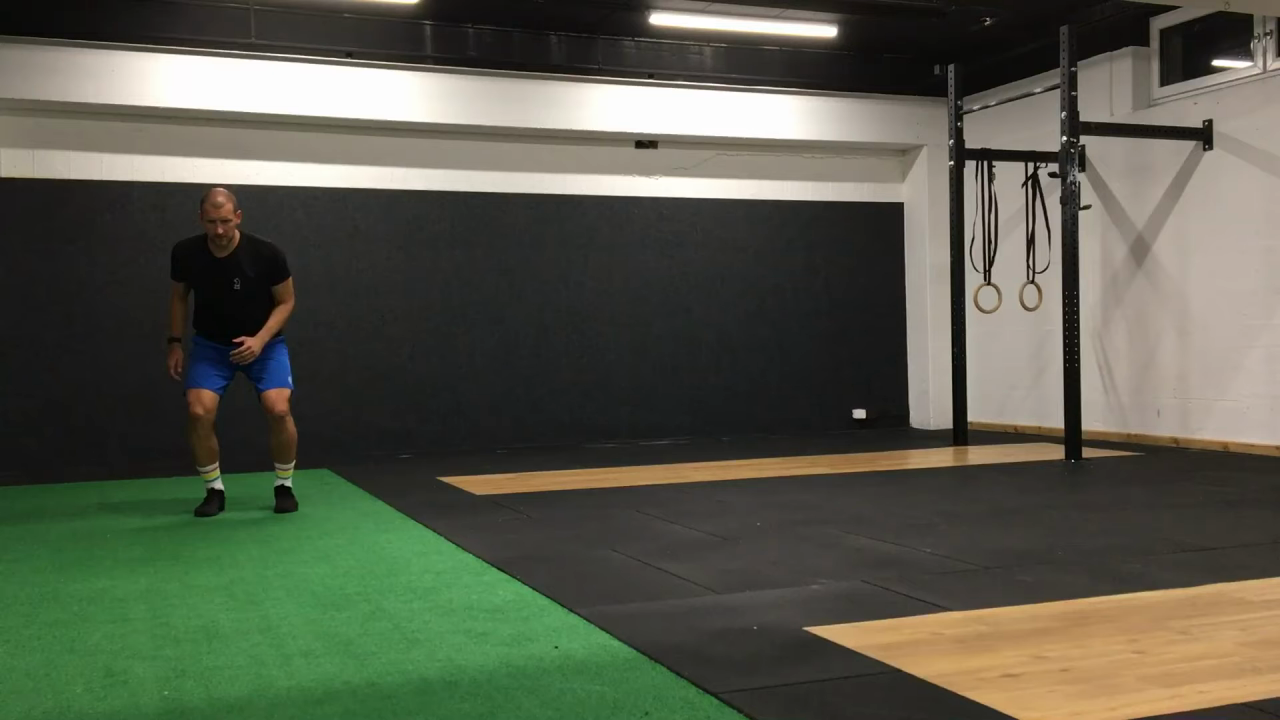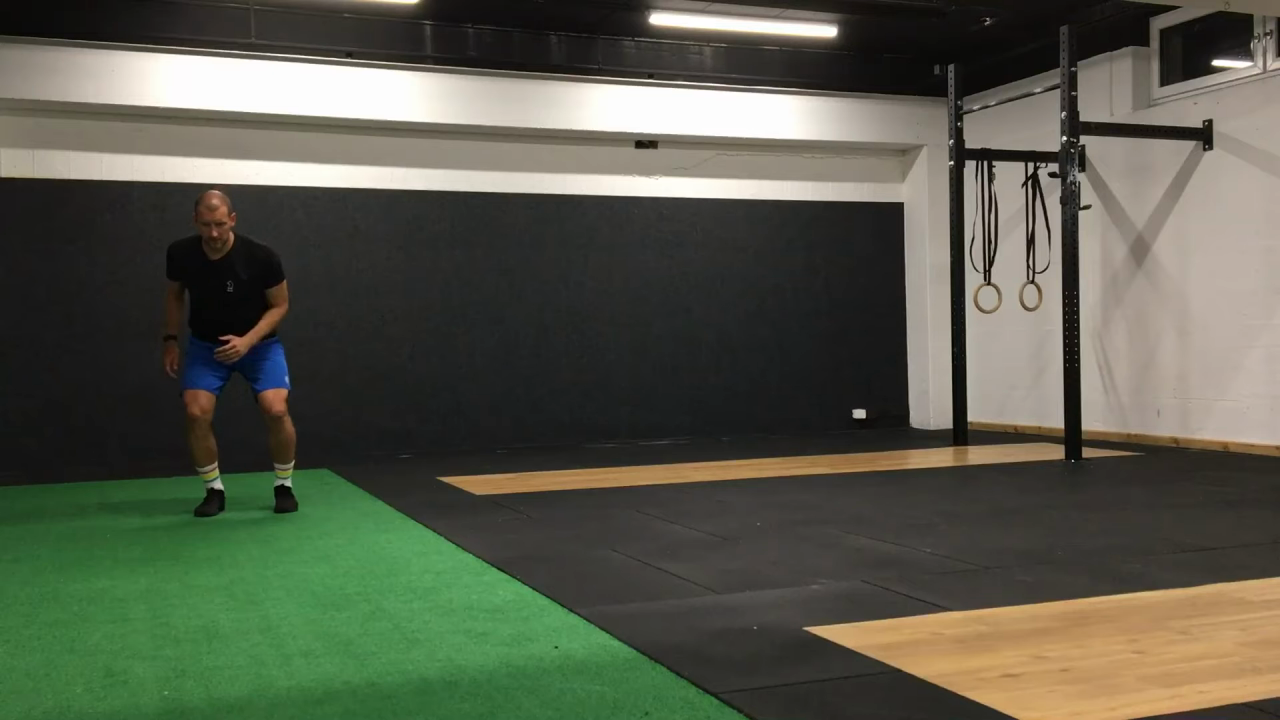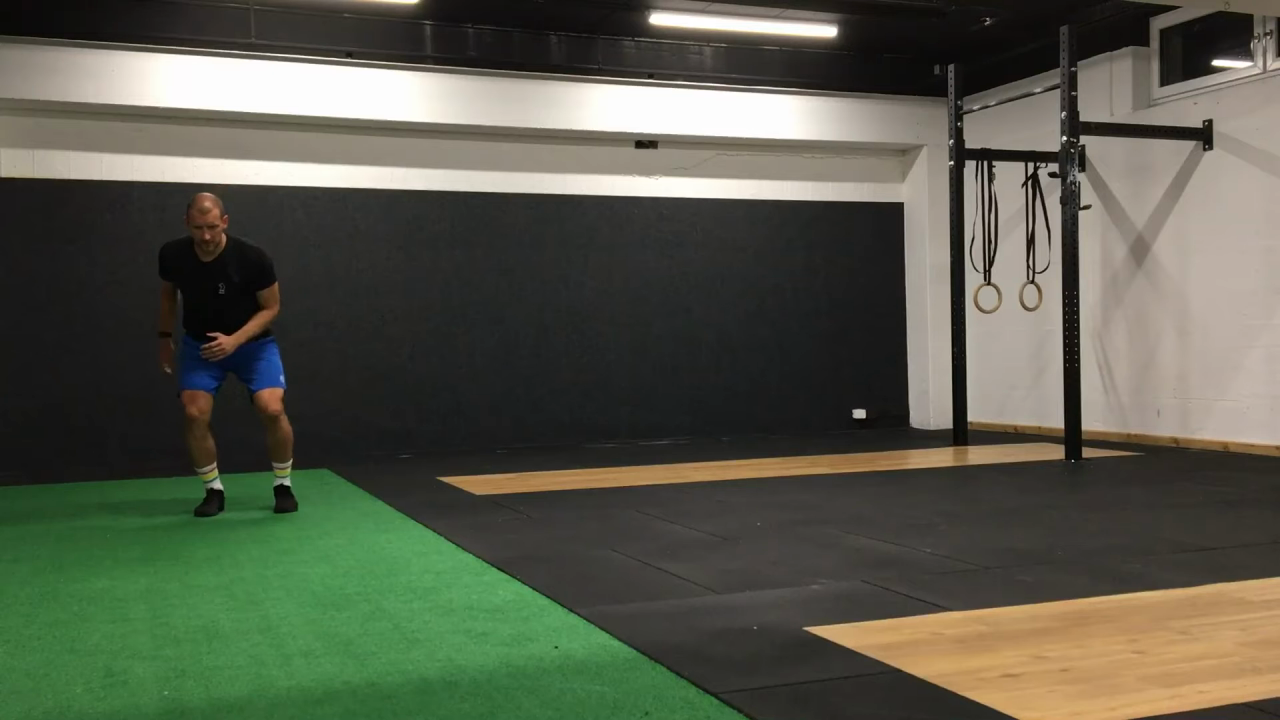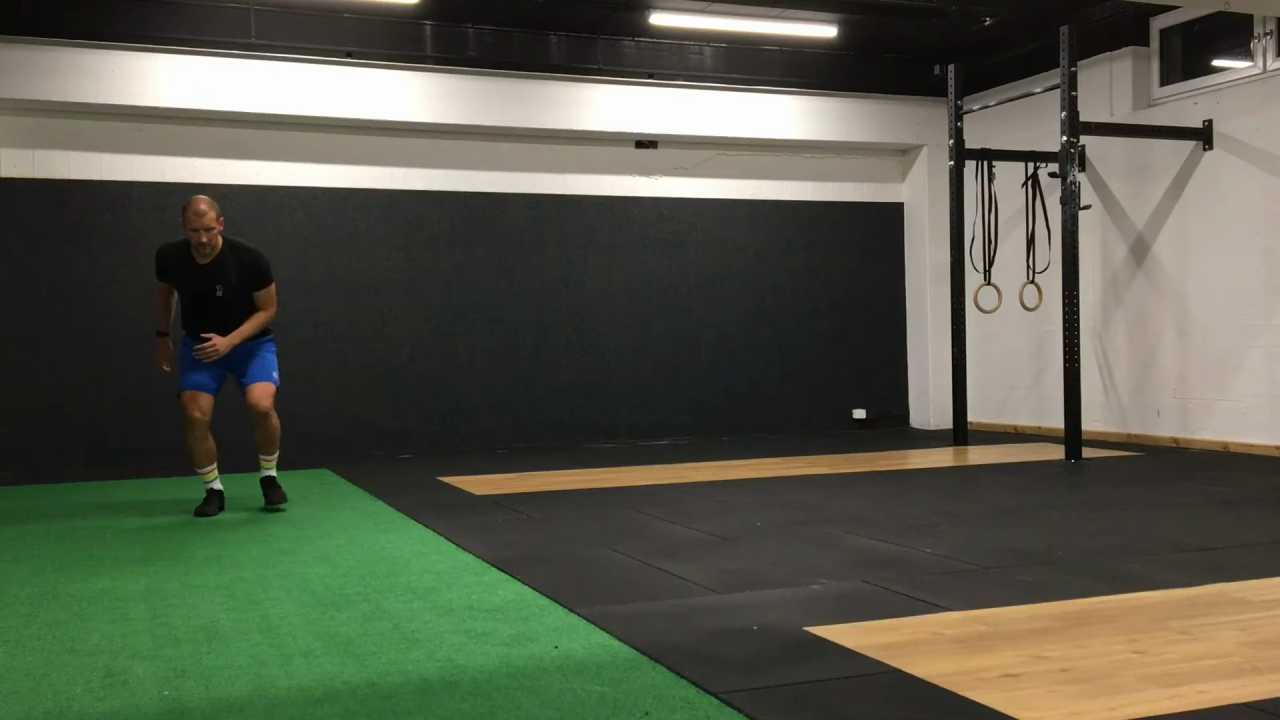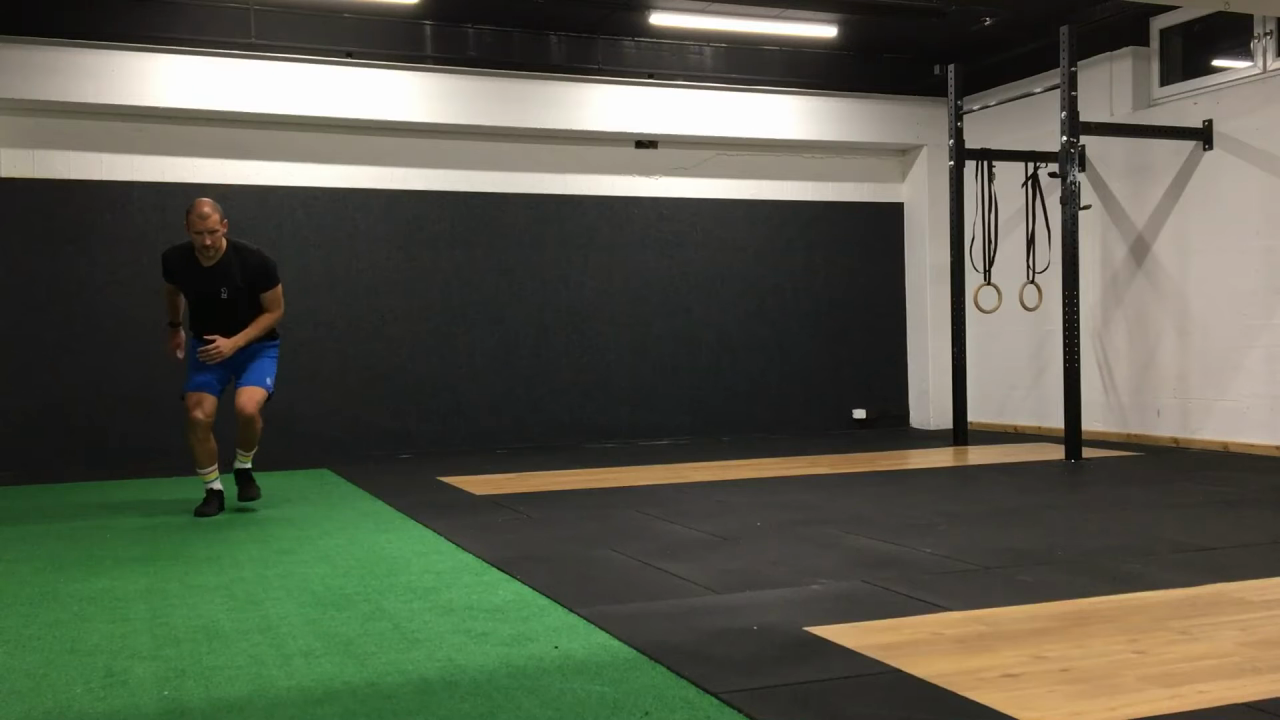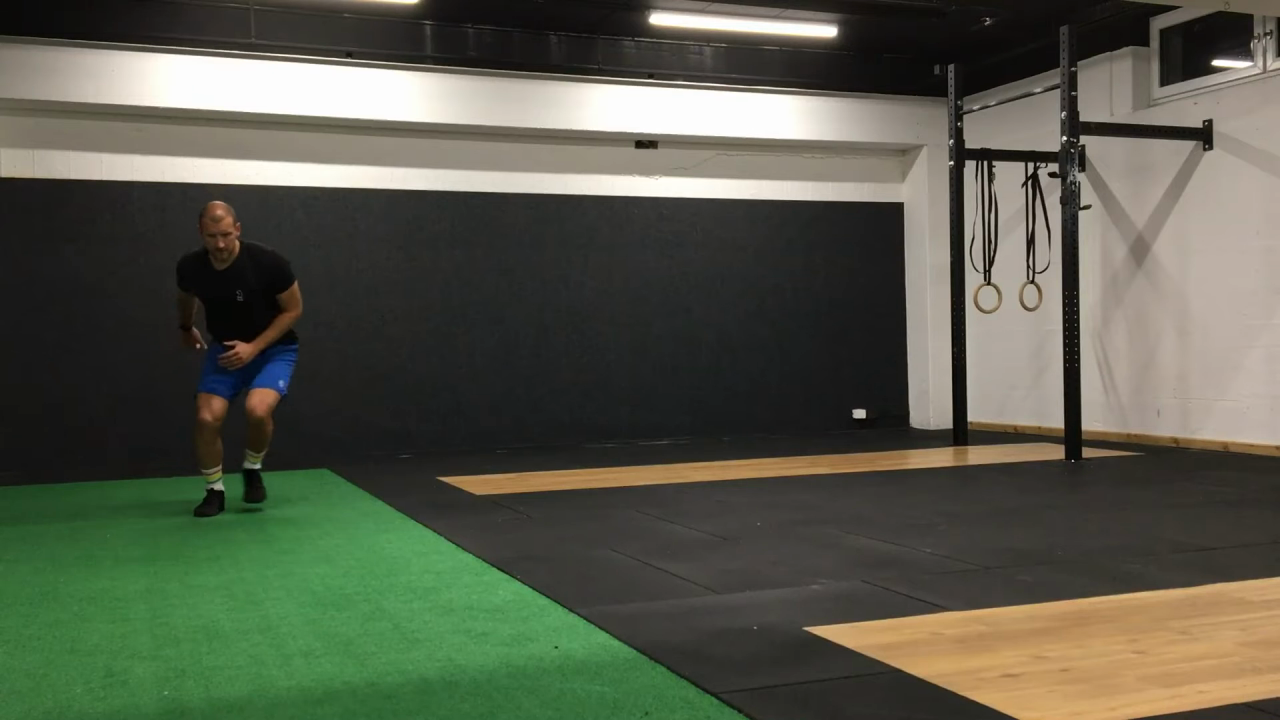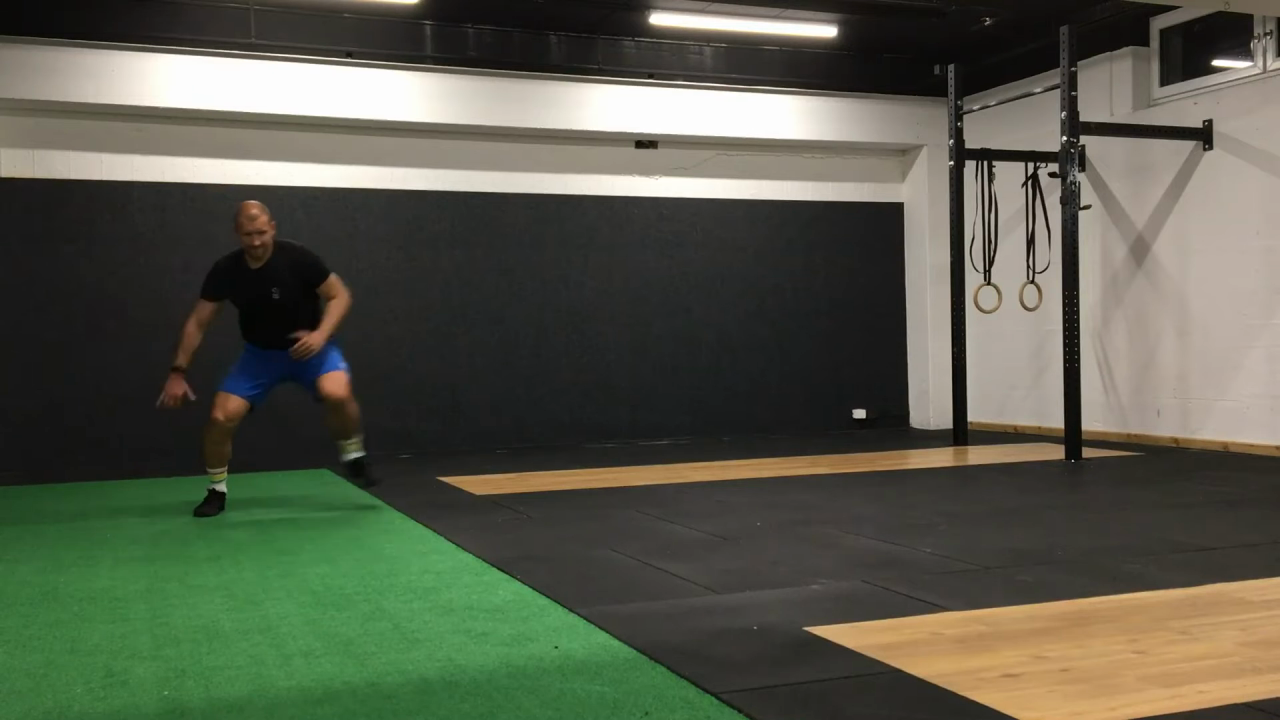
dt=0.2s
person 1, frame 1
left shoulder: (266, 254)
right shoulder: (185, 253)
left elbow: (286, 301)
right elbow: (179, 297)
left wrist: (260, 340)
right wrist: (175, 343)
left hip: (262, 344)
right hip: (210, 345)
left knee: (279, 409)
right knee: (199, 412)
left ankle: (284, 486)
right ankle: (214, 490)
person 1, frame 2
left shoulder: (261, 256)
right shoulder: (179, 254)
left elbow: (279, 305)
right elbow: (174, 295)
left wrist: (247, 341)
right wrist: (170, 341)
left hip: (259, 343)
right hip: (205, 344)
left knee: (276, 410)
right knee: (196, 413)
left ankle: (284, 486)
right ankle: (214, 490)
person 1, frame 3
left shoulder: (253, 258)
right shoulder: (172, 254)
left elbow: (271, 307)
right elbow: (168, 293)
left wrist: (234, 341)
right wrist: (165, 338)
left hip: (253, 343)
right hip: (199, 343)
left knee: (272, 409)
right knee: (195, 414)
left ankle: (283, 486)
right ankle: (214, 490)
person 1, frame 4
left shoulder: (250, 259)
right shoulder: (169, 257)
left elbow: (268, 309)
right elbow: (165, 292)
left wrist: (230, 341)
right wrist: (163, 336)
left hip: (250, 342)
right hip: (199, 343)
left knee: (261, 405)
right knee: (195, 415)
left ankle: (269, 477)
right ankle: (214, 490)
person 1, frame 5
left shoulder: (254, 261)
right shoulder: (174, 260)
left elbow: (275, 310)
left wrist: (234, 343)
right wrist: (174, 328)
left hip: (256, 345)
right hip: (207, 346)
left knee: (246, 408)
right knee: (198, 417)
left ankle: (244, 469)
right ankle: (213, 490)
person 1, frame 6
left shoulder: (268, 262)
right shoulder: (190, 266)
left elbow: (294, 309)
right elbow: (186, 299)
left wrist: (255, 348)
right wrist: (187, 328)
left hip: (273, 350)
right hip: (226, 350)
left knee: (257, 410)
right knee: (206, 418)
left ankle: (252, 469)
right ankle: (214, 490)
person 1, frame 7
left shoulder: (297, 258)
right shoulder: (223, 271)
left elbow: (340, 295)
right elbow: (197, 323)
left wrist: (321, 334)
right wrist: (178, 373)
left hip: (308, 348)
right hip: (259, 352)
left knee: (337, 394)
right knee: (222, 418)
left ankle: (353, 457)
right ankle: (217, 490)
